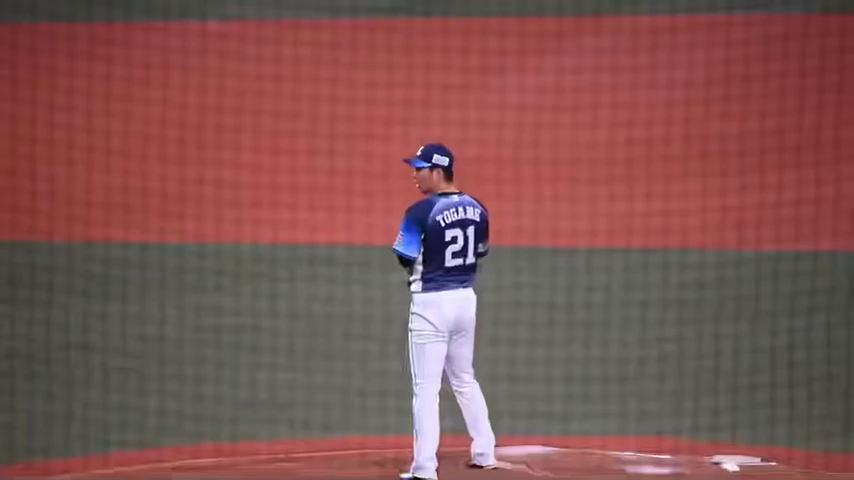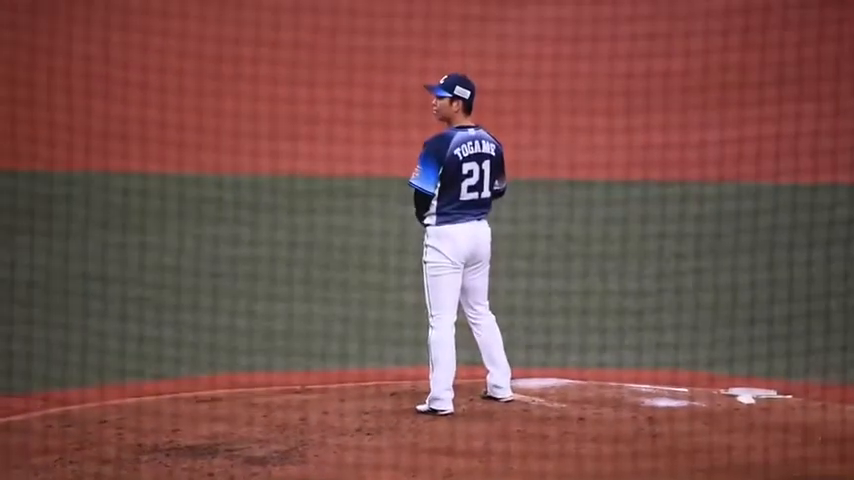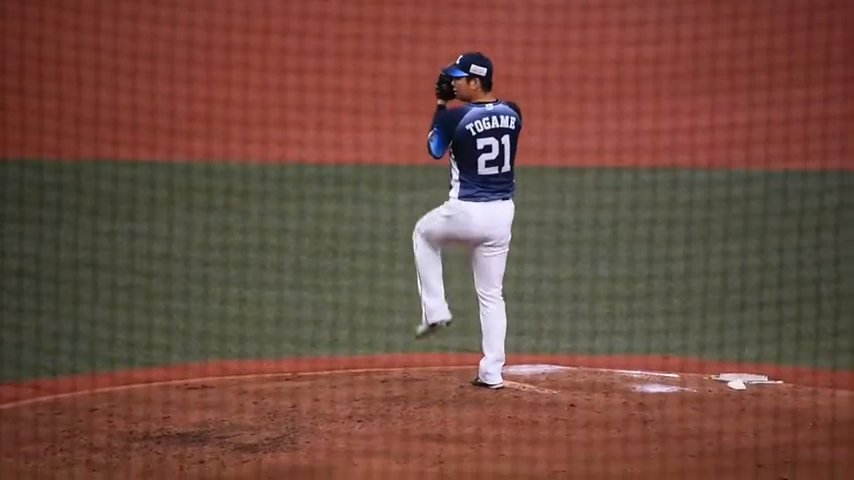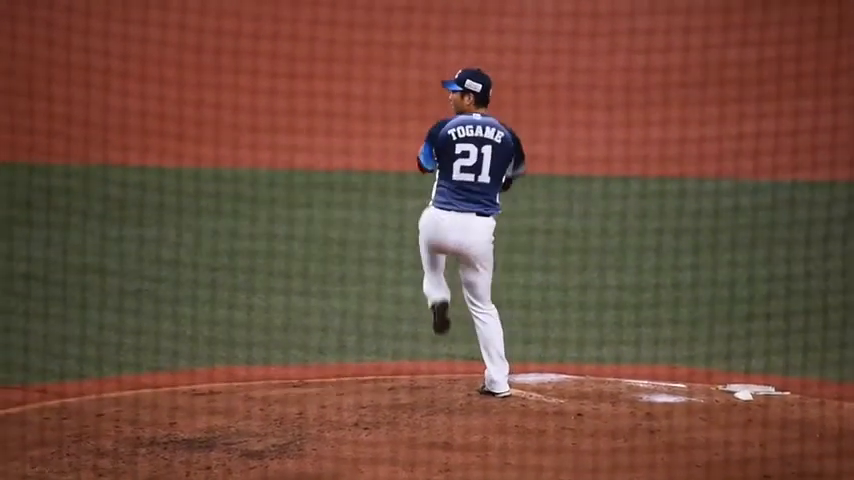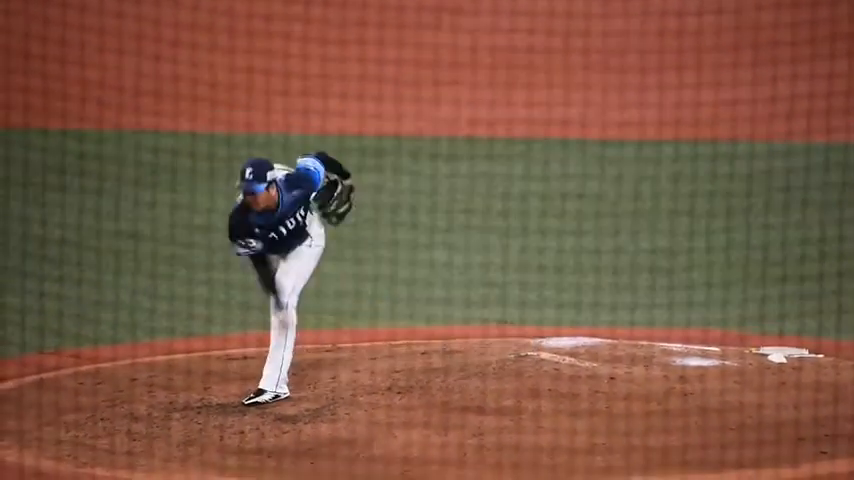
dt=1s
person 1, frame 1
left shoulder: (421, 211)
right shoulder: (477, 209)
left elbow: (405, 258)
left hip: (432, 303)
right hip: (465, 299)
left knee: (426, 387)
right knee: (465, 380)
person 1, frame 2
left shoulder: (439, 144)
right shoulder: (491, 143)
left elbow: (422, 196)
right elbow: (498, 190)
left wrist: (426, 217)
left hip: (446, 236)
right hip: (480, 233)
left knee: (442, 319)
right knee: (480, 311)
left ankle: (440, 399)
right ankle: (500, 385)
person 1, frame 3
left shoulder: (455, 117)
right shoulder: (513, 114)
left elbow: (435, 150)
left wrist: (441, 104)
right wrist: (453, 104)
left hip: (466, 213)
right hip: (502, 213)
left knee: (423, 233)
right knee: (492, 295)
left ankle: (436, 311)
right ankle: (492, 372)
person 1, frame 4
left shoulder: (443, 129)
right shoulder: (507, 136)
left elbow: (425, 165)
right elbow: (517, 171)
left hip: (442, 222)
right hip: (479, 230)
left knee: (429, 217)
right knee: (482, 306)
left ankle: (438, 296)
right ankle: (498, 380)
person 1, frame 5
left shoulder: (299, 183)
right shoulder: (241, 220)
left elbow: (319, 158)
right elbow: (260, 262)
left wrist: (345, 183)
right wrist: (277, 298)
left hip: (306, 243)
right hip: (273, 248)
left knee: (284, 307)
left ankle: (273, 385)
